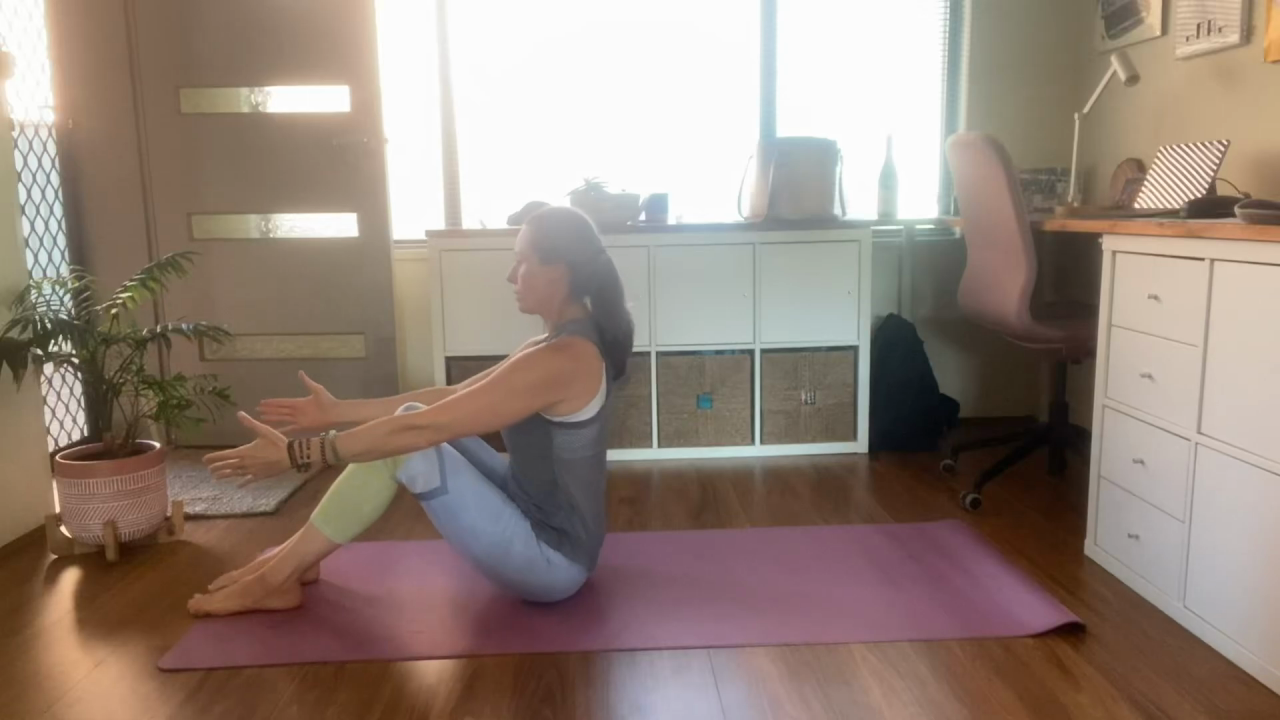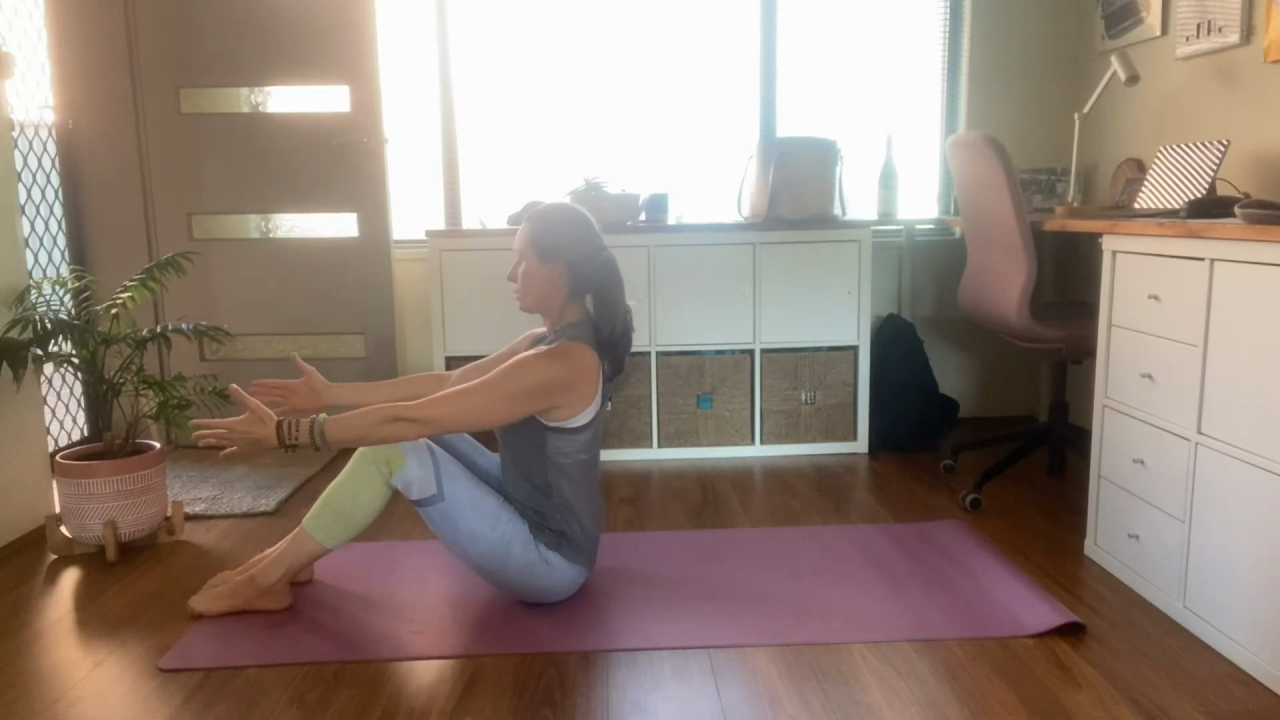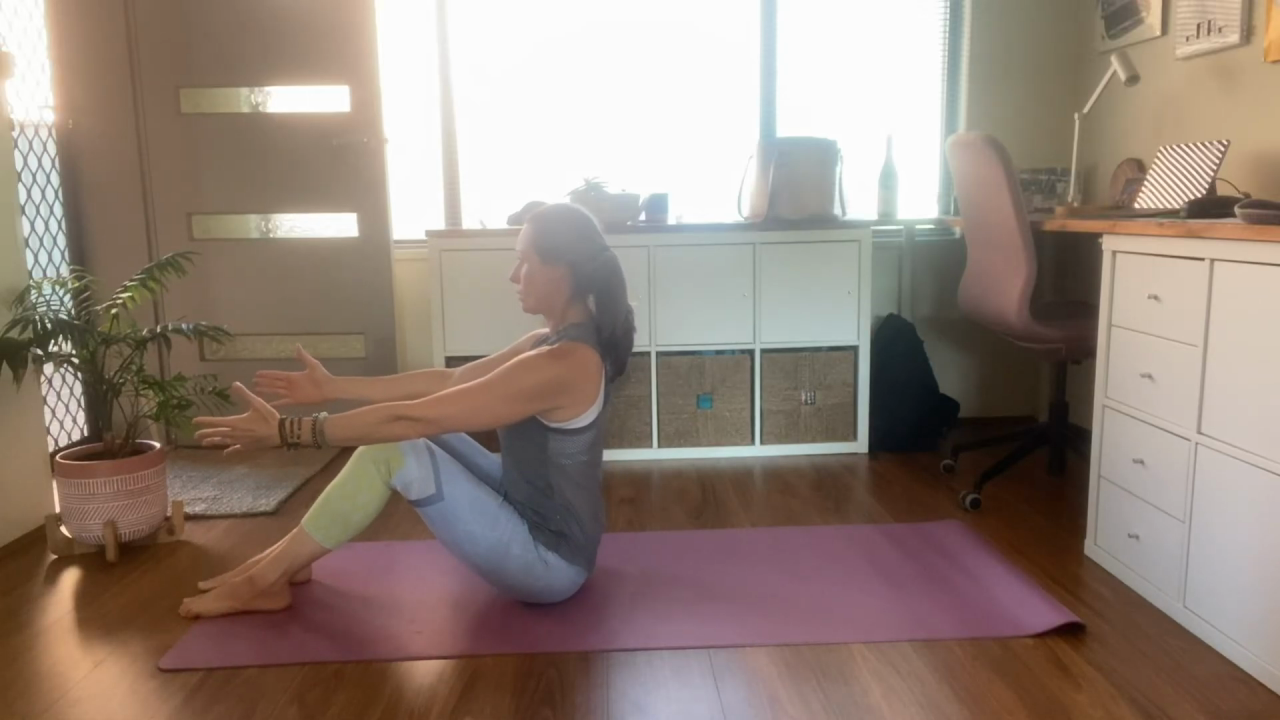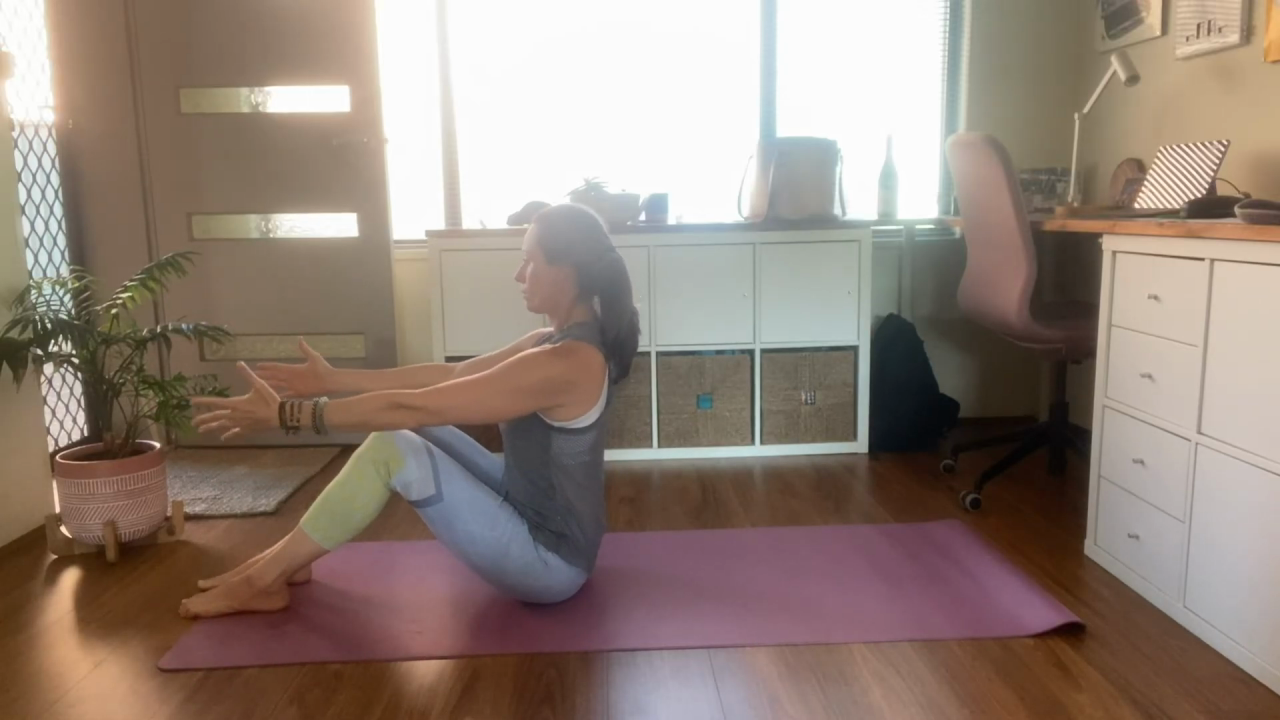
dt=0.5s
person 1, frame 1
left shoulder: (561, 360)
right shoulder: (561, 346)
left elbow: (420, 429)
right elbow: (453, 398)
left wrist: (294, 454)
right wrist: (338, 410)
left hip: (552, 560)
right hip: (545, 526)
left knee: (404, 443)
right knee: (410, 419)
left ankle: (277, 577)
right ankle: (294, 557)
person 1, frame 2
left shoulder: (559, 365)
right shoulder: (556, 343)
left elbow: (407, 417)
right elbow: (448, 384)
left wrist: (282, 433)
right wrist: (331, 393)
left hip: (549, 560)
right hip: (535, 518)
left knee: (392, 449)
right knee: (417, 431)
left ankle: (265, 581)
right ankle: (285, 558)
person 1, frame 3
left shoulder: (561, 365)
right shoulder: (560, 343)
left elbow: (411, 418)
right elbow: (449, 382)
left wrist: (287, 431)
right wrist: (333, 386)
left hip: (548, 560)
right hip: (537, 521)
left knee: (393, 449)
right knee: (403, 434)
left ankle: (264, 581)
right ankle: (284, 560)
person 1, frame 4
left shoulder: (564, 364)
right shoulder: (563, 343)
left elbow: (413, 404)
right elbow: (447, 377)
left wrist: (284, 413)
right wrist: (333, 378)
left hip: (550, 560)
right hip: (534, 518)
left knee: (391, 449)
right knee: (409, 431)
left ankle: (263, 582)
right ankle: (284, 560)
